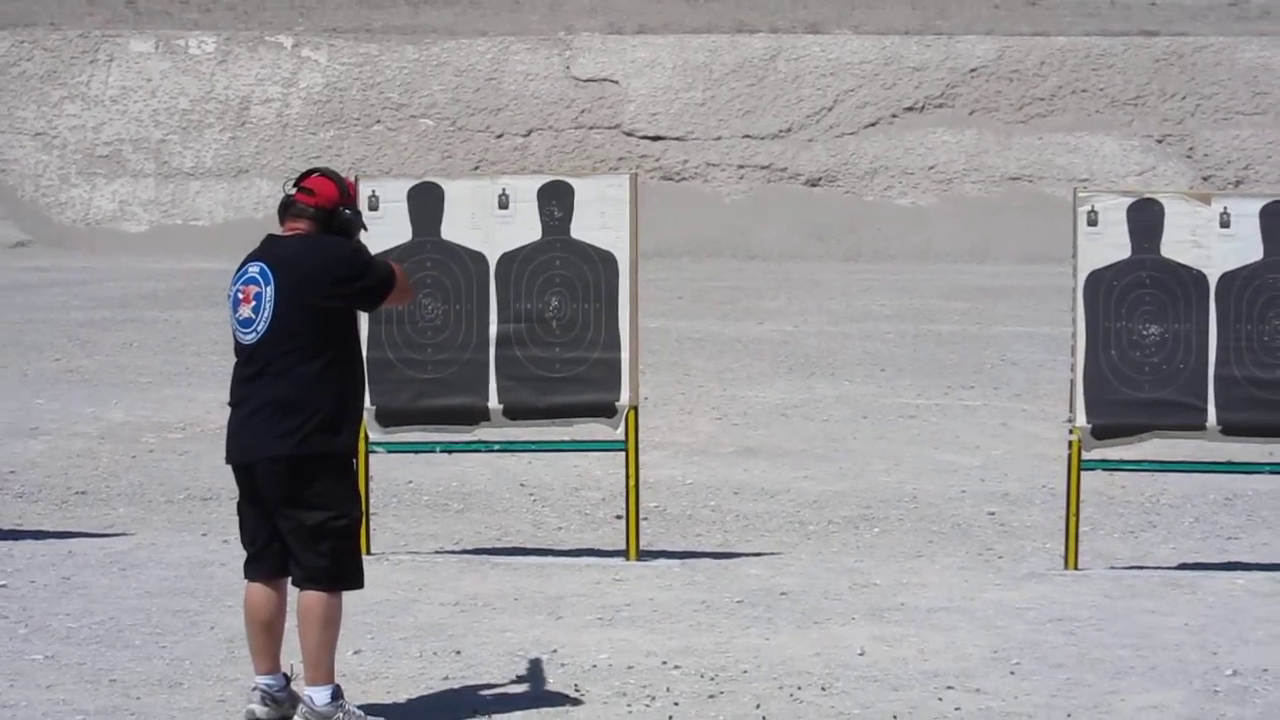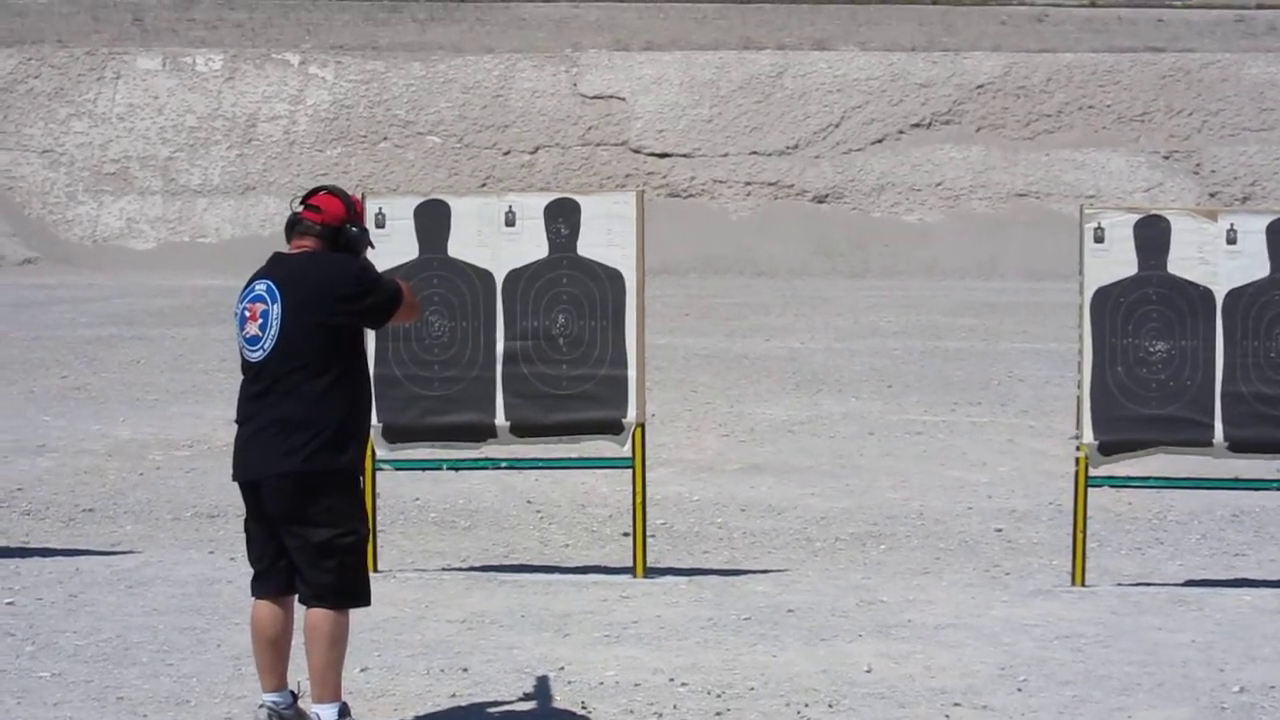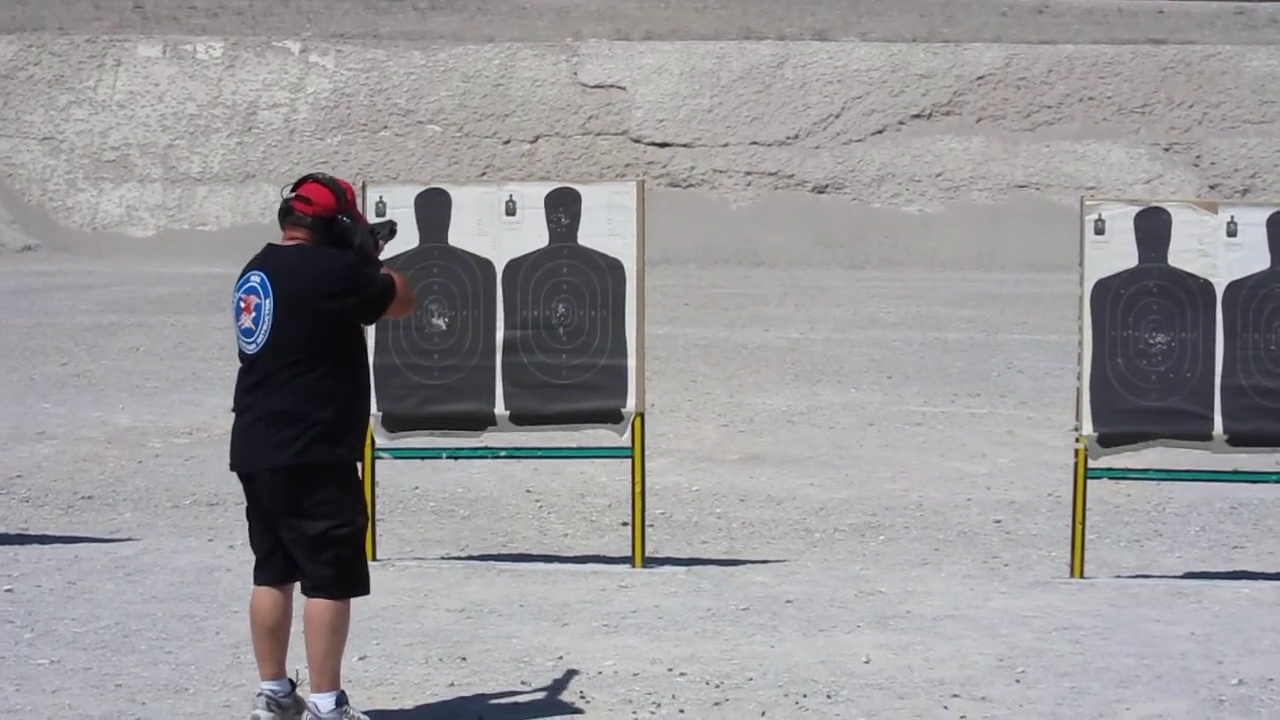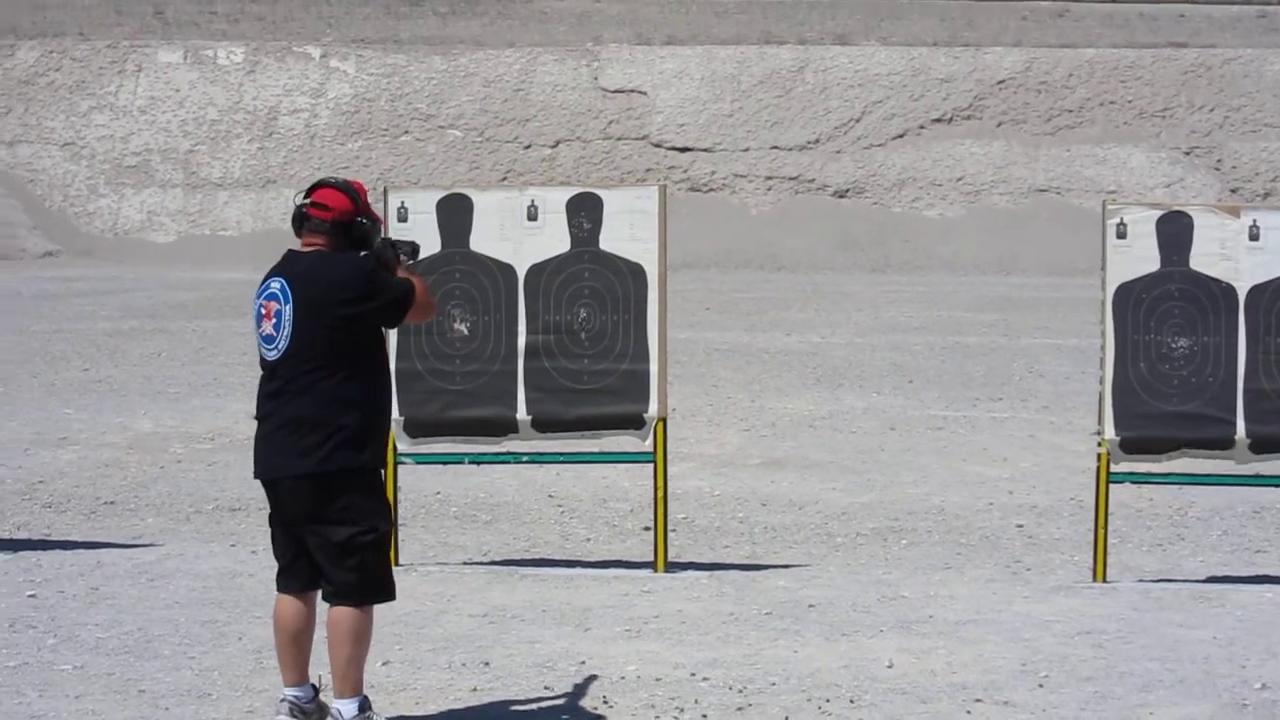
dt=0.5s
person 1, frame 1
left shoulder: (251, 264)
right shoulder: (330, 257)
right elbow: (400, 290)
right wrist: (360, 254)
left hip: (250, 443)
right hip: (307, 447)
left knee: (265, 569)
right knee: (321, 573)
person 1, frame 2
left shoulder: (259, 282)
right shoulder: (337, 276)
right elbow: (407, 308)
right wrist: (367, 272)
left hip: (257, 461)
right hip: (313, 464)
left knee: (272, 587)
right knee: (328, 591)
person 1, frame 3
left shoulder: (256, 269)
right shoulder: (331, 269)
right elbow: (401, 302)
left wrist: (358, 262)
right wrist: (370, 260)
left hip: (257, 449)
right hip: (310, 454)
left knee: (273, 574)
right knee: (329, 581)
person 1, frame 4
left shoulder: (276, 277)
right shoulder: (349, 275)
right elbow: (423, 307)
left wrist: (379, 271)
right wrist: (393, 267)
left hip: (280, 458)
right hip: (334, 461)
left knee: (296, 581)
right knee: (352, 587)
